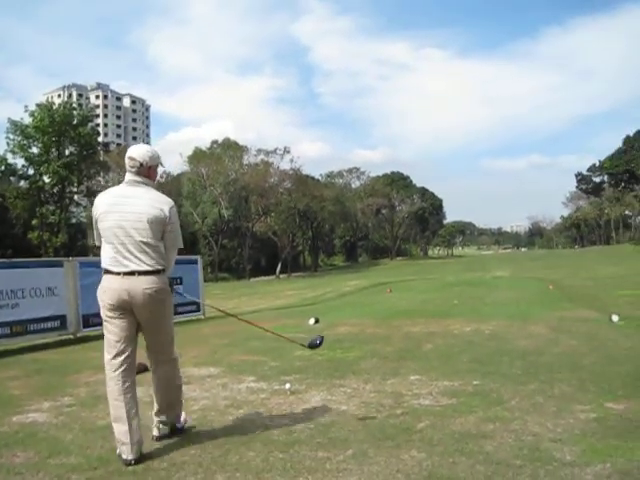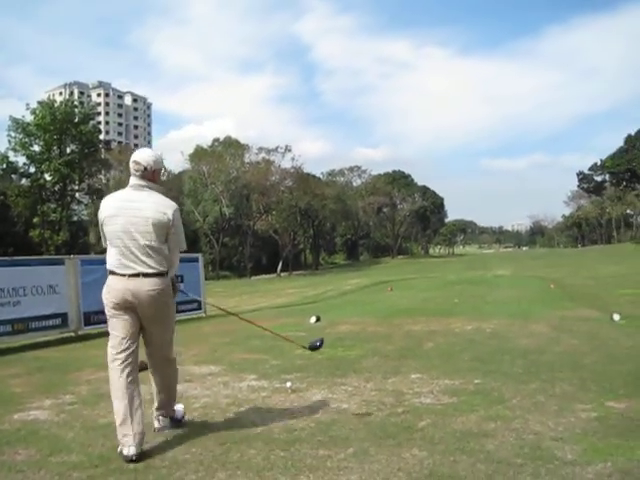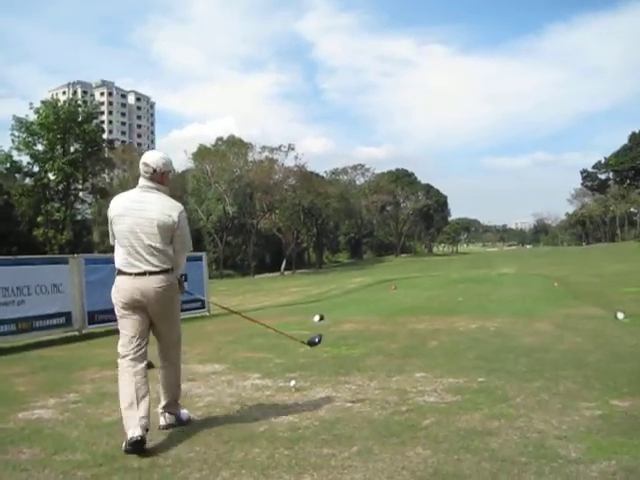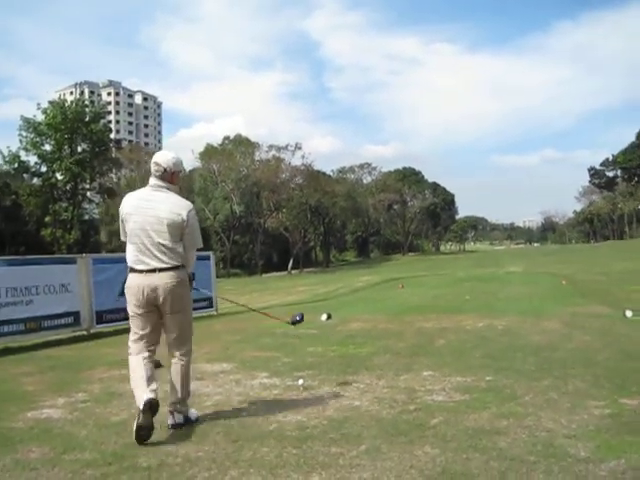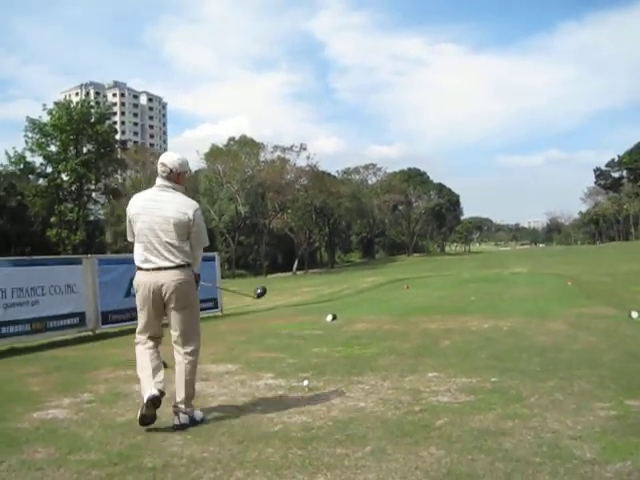
dt=0.1s
person 1, frame 1
left shoulder: (102, 200)
right shoulder: (163, 204)
left elbow: (101, 242)
right elbow: (171, 251)
left hip: (112, 285)
right hip: (151, 284)
left knee: (118, 365)
right knee: (162, 357)
left ankle: (128, 446)
right ankle: (166, 422)
person 1, frame 2
left shoulder: (107, 204)
right shoulder: (167, 207)
left elbow: (108, 244)
right elbow: (174, 253)
left hip: (117, 285)
right hip: (155, 286)
left knee: (121, 361)
right knee: (161, 355)
left ankle: (130, 441)
right ankle: (164, 414)
person 1, frame 3
left shoulder: (117, 203)
right shoulder: (173, 209)
left elbow: (116, 242)
right elbow: (181, 254)
left hip: (126, 284)
right hip: (161, 283)
left knee: (131, 357)
right knee: (169, 352)
left ankle: (136, 428)
right ankle: (169, 413)
person 1, frame 4
left shoulder: (129, 202)
right shoulder: (183, 207)
left elbow: (127, 240)
right elbow: (190, 251)
left hip: (138, 280)
right hip: (172, 280)
left knee: (140, 347)
right knee: (179, 348)
left ankle: (147, 398)
right ankle: (178, 411)
person 1, frame 5
left shoulder: (136, 202)
right shoulder: (189, 207)
left elbow: (133, 239)
right elbow: (197, 249)
left hip: (145, 278)
right hip: (179, 278)
left knee: (146, 339)
right knee: (186, 345)
left ankle: (151, 391)
right ankle: (183, 411)
